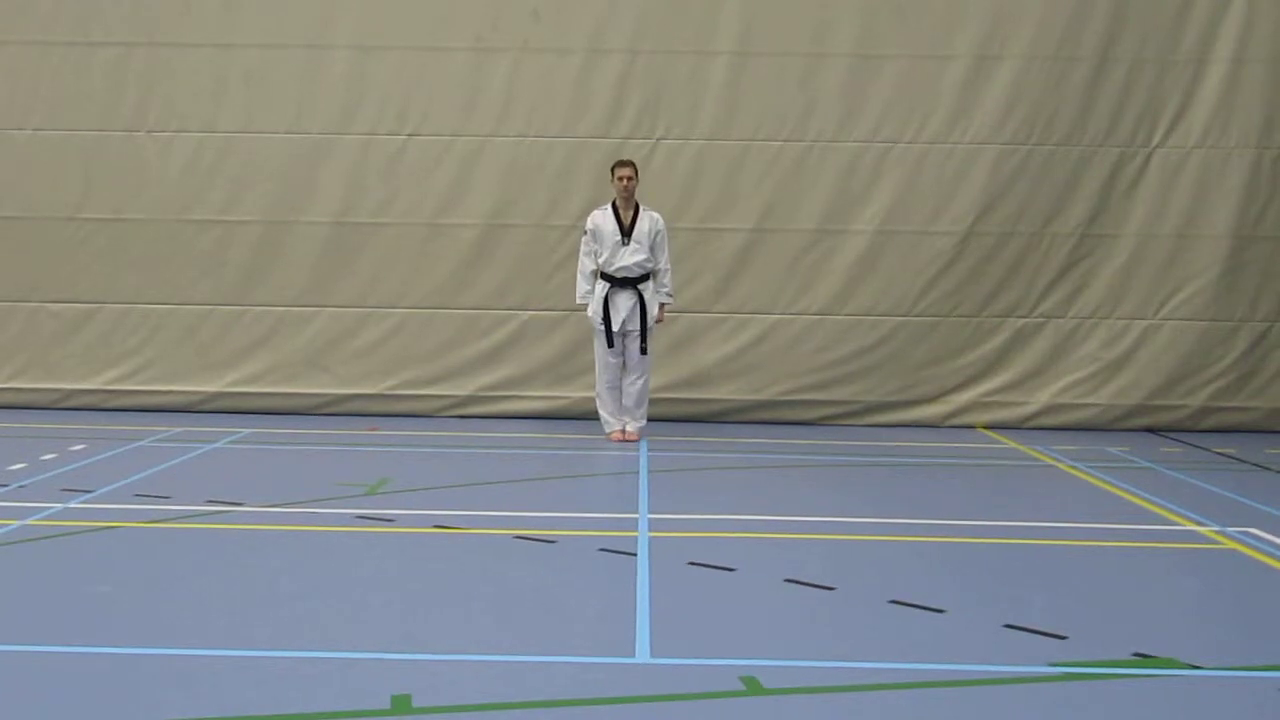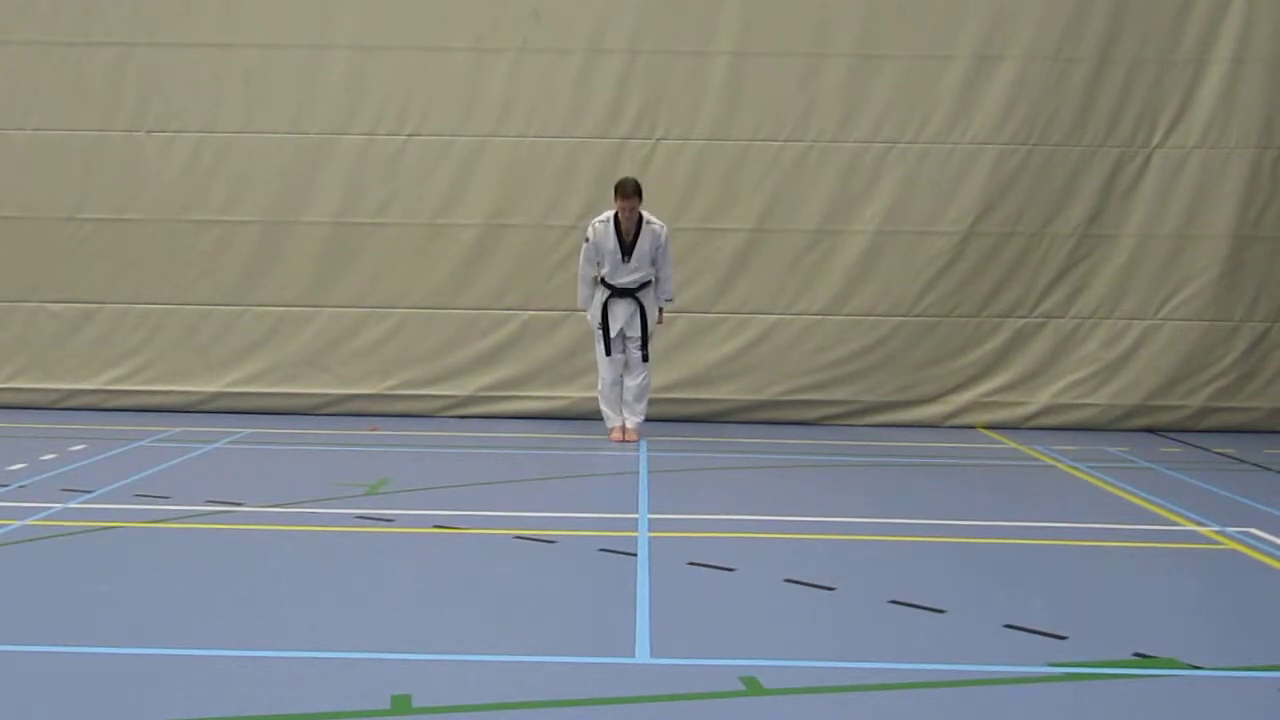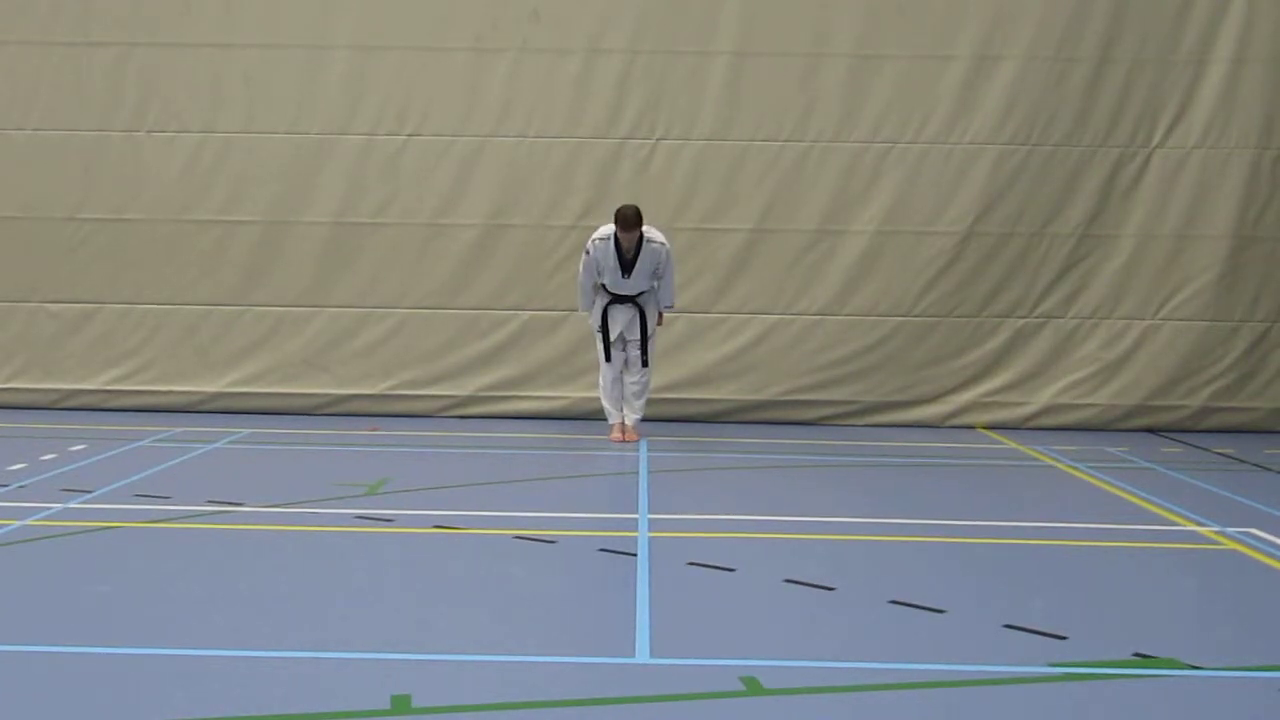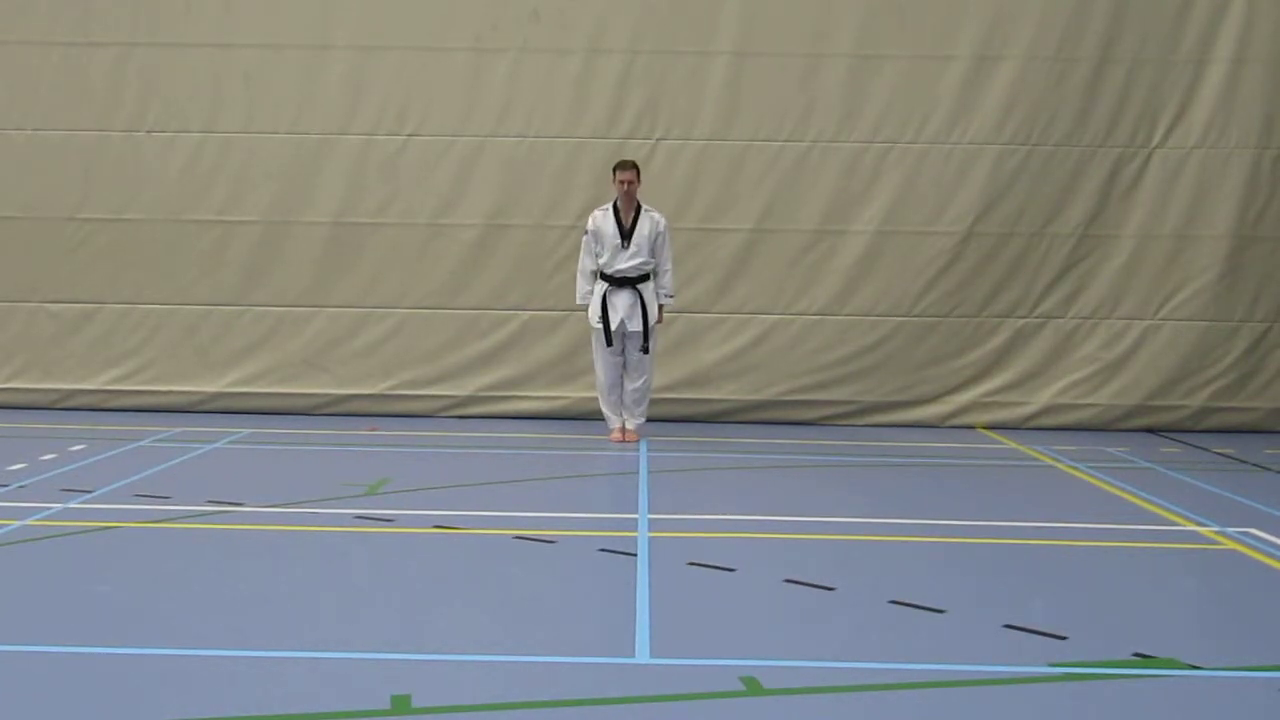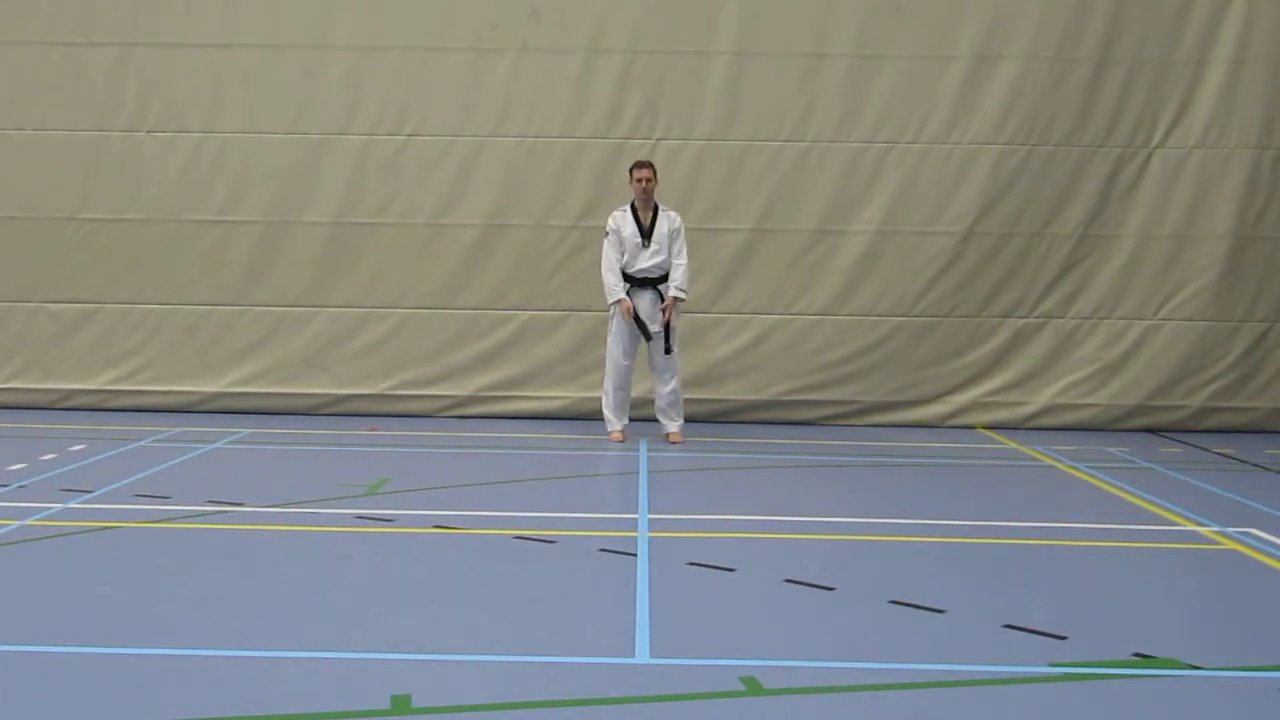
dt=1s
person 1, frame 1
left shoulder: (653, 220)
right shoulder: (597, 219)
left elbow: (662, 265)
right elbow: (587, 263)
left wrist: (661, 304)
right wrist: (587, 302)
left hip: (641, 298)
right hip: (608, 297)
left knee: (637, 365)
right knee: (608, 365)
left ankle: (633, 423)
right ankle: (613, 423)
person 1, frame 2
left shoulder: (657, 230)
right shoulder: (598, 228)
left elbow: (664, 271)
right elbow: (587, 270)
left wrist: (661, 306)
right wrist: (589, 307)
left hip: (641, 302)
right hip: (608, 302)
left knee: (638, 365)
right knee: (609, 366)
left ankle: (632, 423)
right ankle: (615, 423)
person 1, frame 3
left shoulder: (658, 246)
right shoulder: (598, 243)
left elbow: (665, 280)
right elbow: (587, 279)
left wrist: (661, 311)
right wrist: (590, 310)
left hip: (642, 306)
right hip: (609, 306)
left knee: (638, 366)
right knee: (610, 366)
left ankle: (631, 422)
right ankle: (615, 421)
person 1, frame 4
left shoulder: (655, 221)
right shoulder: (598, 219)
left elbow: (664, 266)
right elbow: (587, 264)
left wrist: (661, 305)
right wrist: (587, 303)
left hip: (641, 297)
right hip: (607, 297)
left knee: (639, 366)
right knee: (608, 366)
left ankle: (632, 423)
right ankle: (615, 423)
person 1, frame 5
left shoulder: (672, 220)
right shoulder: (617, 219)
left elbow: (680, 262)
right elbow: (610, 264)
left wrist: (672, 298)
right wrist: (621, 300)
left hip: (660, 297)
right hip: (628, 298)
left knee: (666, 365)
right knee: (618, 364)
left ankle: (672, 425)
right ankle: (616, 424)
